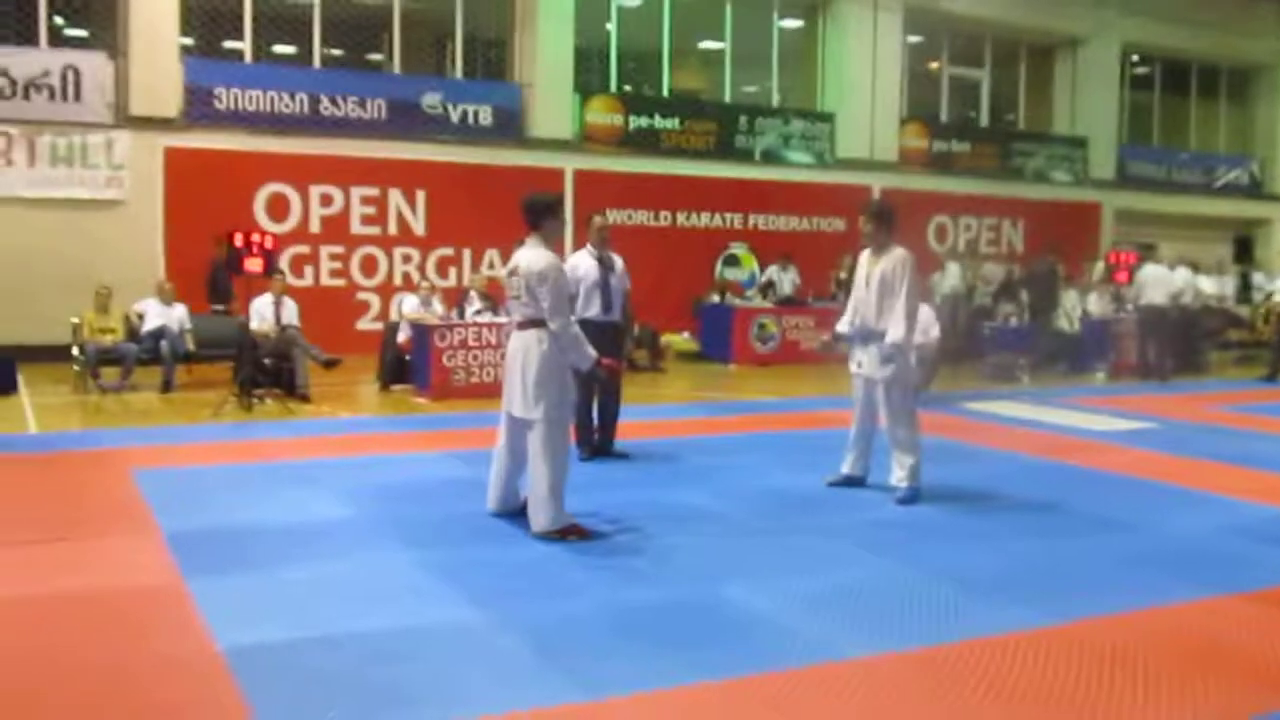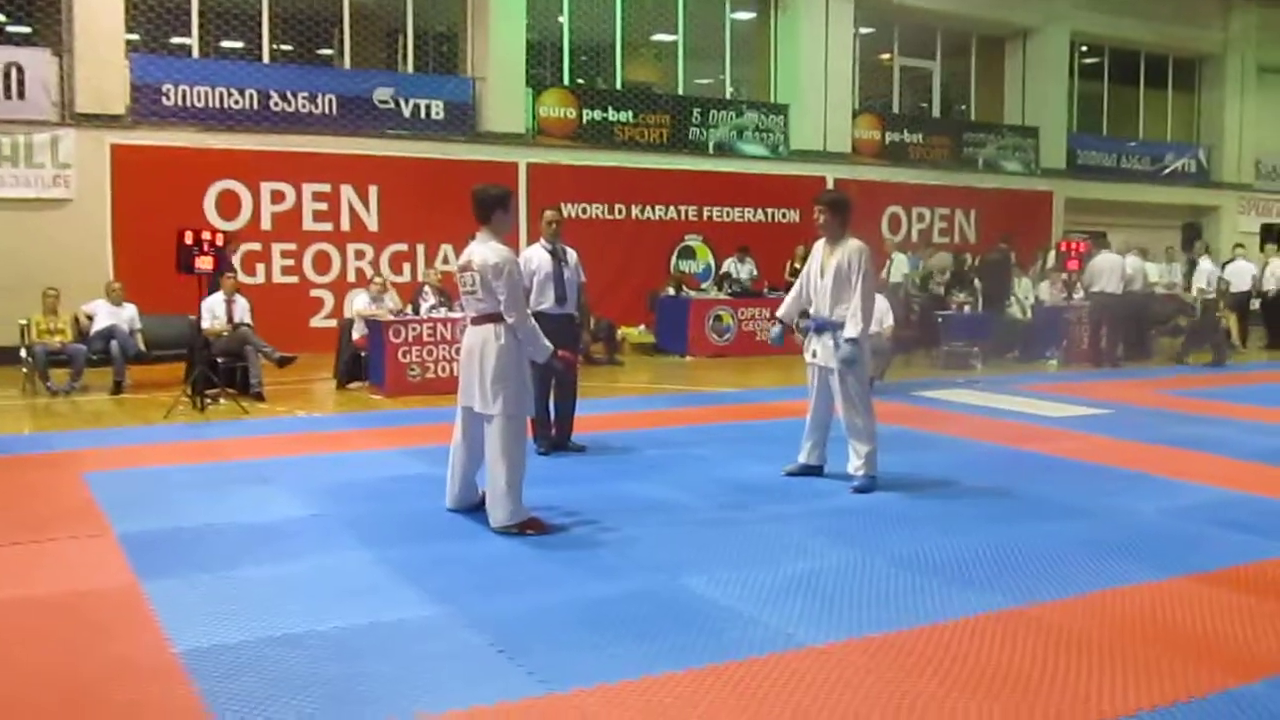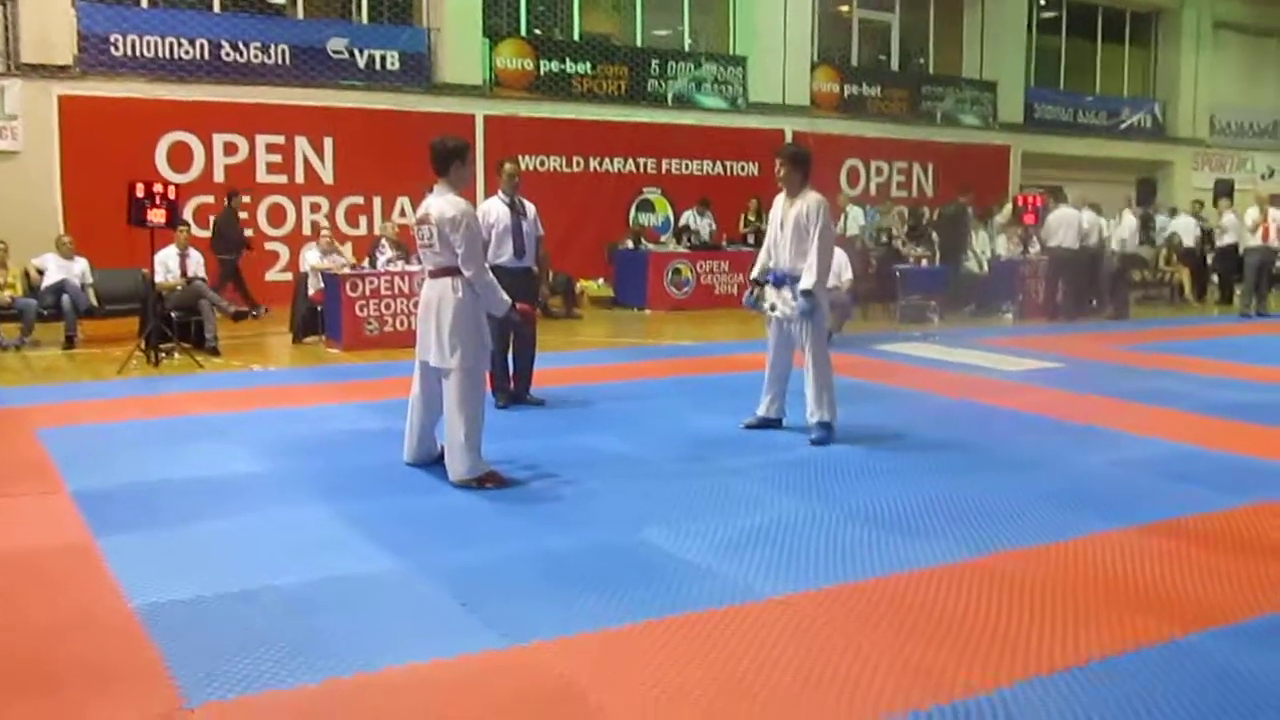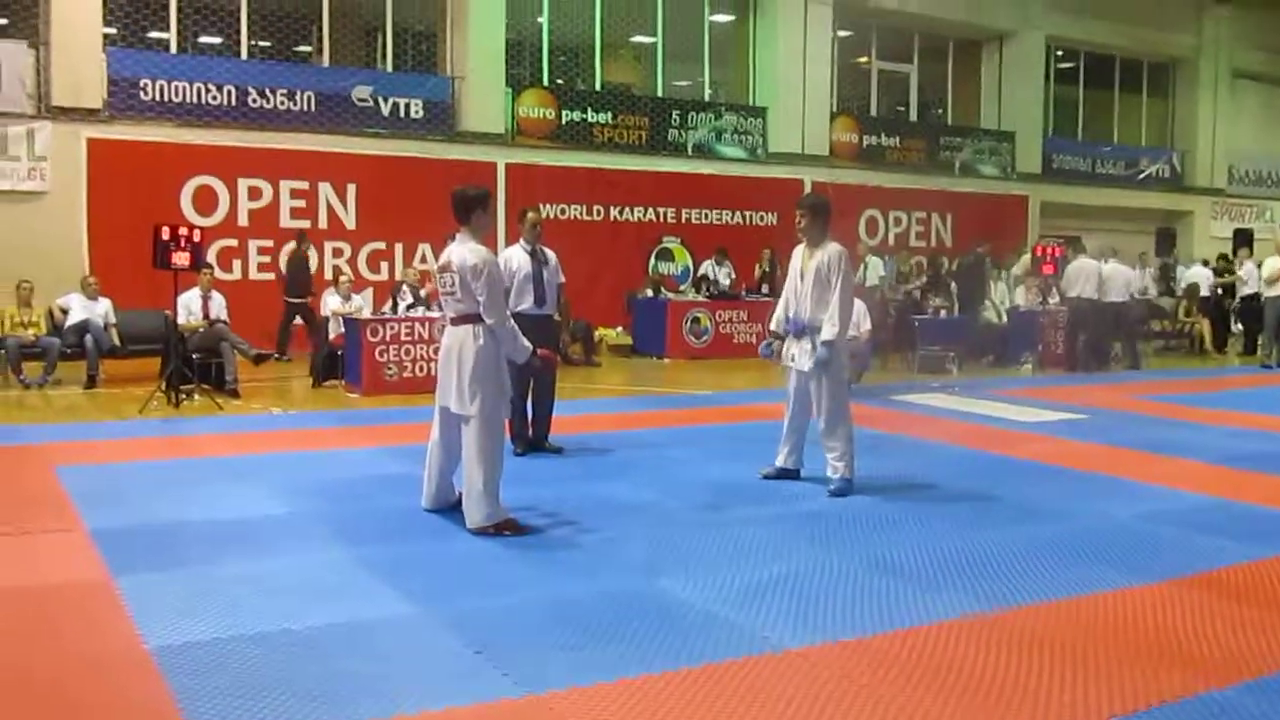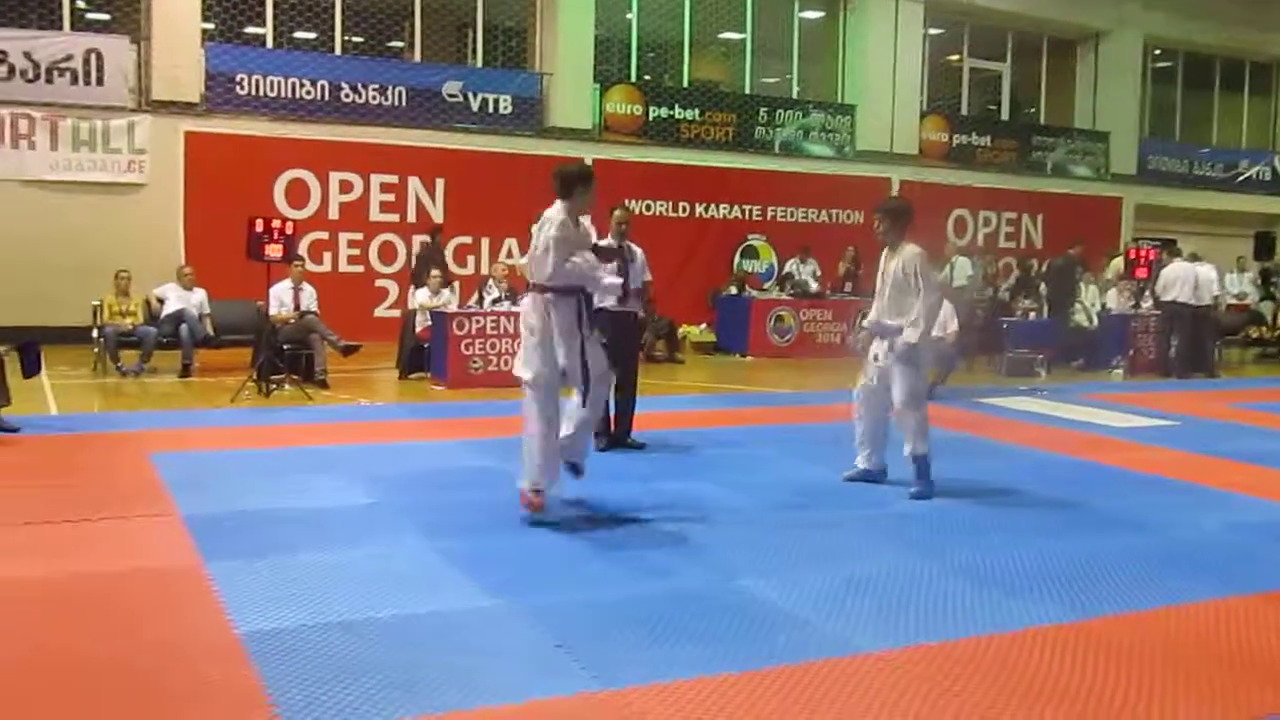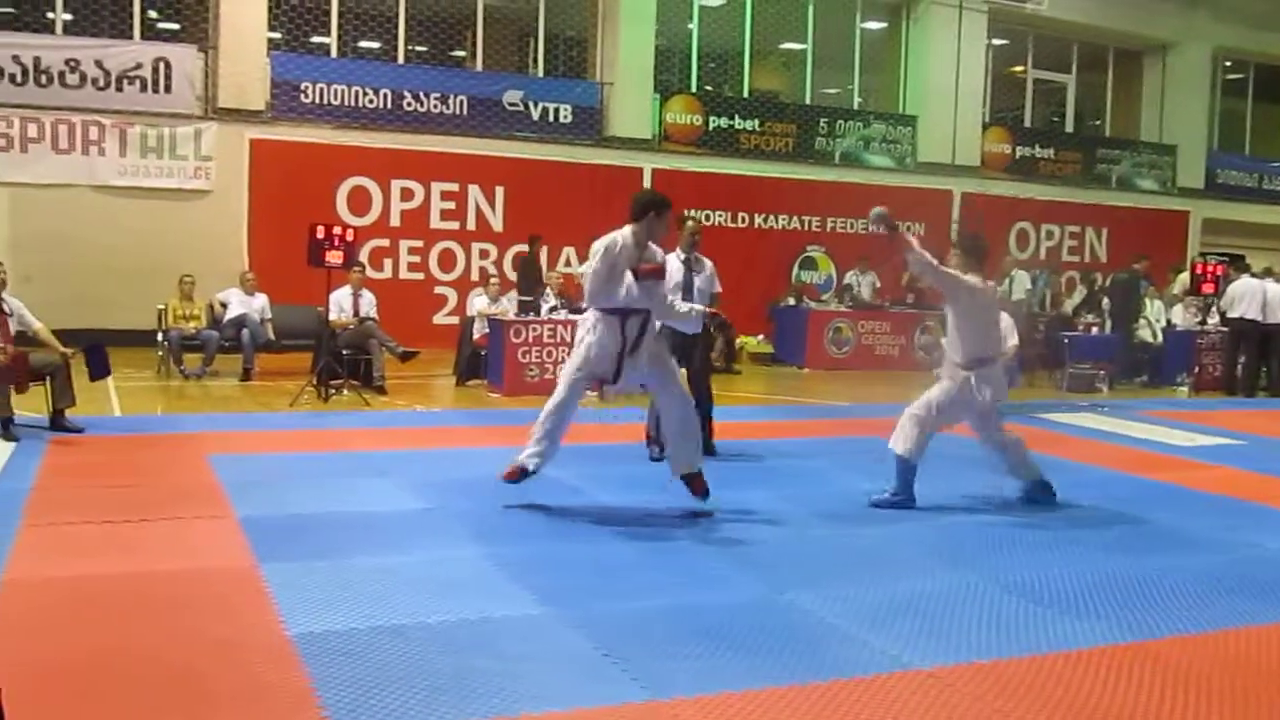
dt=0.5s
person 1, frame 1
left shoulder: (517, 260)
right shoulder: (547, 263)
right elbow: (560, 321)
right wrist: (592, 361)
left hip: (520, 345)
right hip: (544, 350)
left knee: (516, 425)
right knee: (547, 433)
left ankle: (503, 498)
right ankle: (548, 519)
person 1, frame 2
left shoulder: (467, 254)
right shoulder: (501, 256)
right elbow: (517, 314)
right wrist: (548, 353)
left hip: (474, 340)
right hip: (500, 344)
left knee: (472, 421)
right knee: (505, 427)
left ankle: (462, 493)
right ankle: (508, 513)
person 1, frame 3
left shoulder: (425, 207)
right shoulder: (459, 209)
right elbow: (474, 268)
right wrist: (506, 307)
left hip: (432, 293)
right hip: (458, 298)
left knee: (429, 376)
right knee: (463, 382)
left ankle: (420, 448)
right ankle: (466, 467)
person 1, frame 4
left shoulder: (447, 255)
right shoulder: (481, 257)
right elbow: (496, 315)
right wrist: (528, 352)
left hip: (453, 339)
right hip: (478, 344)
left knee: (449, 423)
right knee: (483, 429)
left ankle: (438, 493)
right ankle: (484, 514)
person 1, frame 5
left shoulder: (578, 226)
right shoulder: (555, 220)
left elbow: (583, 273)
right elbow: (552, 269)
left wrist: (619, 285)
right wrist: (595, 262)
left hip: (573, 313)
right hip: (549, 312)
left knee: (598, 381)
right knee: (543, 400)
left ankle: (570, 450)
right ankle: (534, 484)
person 1, frame 6
left shoulder: (655, 256)
right shoulder: (610, 246)
left elbow: (661, 305)
right elbow: (593, 293)
left wrist: (699, 314)
right wrist: (635, 279)
left hip: (640, 334)
right hip: (602, 330)
left knee: (677, 397)
right knee: (566, 396)
left ankle: (688, 468)
right ankle: (529, 460)
person 2, frame 1
left shoulder: (901, 259)
right shoulder: (865, 257)
left elbow: (906, 306)
left wrist: (895, 343)
right wrist: (842, 333)
left hip: (888, 349)
right hip: (863, 346)
left knee: (898, 417)
right knee: (862, 413)
left ankle: (907, 481)
right ankle: (854, 469)
person 2, frame 2
left shoulder: (857, 251)
right shoulder: (818, 248)
left elbow: (863, 299)
right elbow: (803, 287)
left wrist: (853, 340)
right wrist: (782, 319)
left hip: (842, 339)
right hip: (819, 338)
left knee: (854, 406)
right knee: (818, 404)
left ankle: (864, 470)
right ankle: (812, 459)
person 2, frame 3
left shoulder: (816, 203)
right shoulder: (779, 201)
left elbow: (820, 251)
left wrist: (808, 292)
right wrist: (757, 281)
left hip: (802, 291)
right hip: (777, 289)
left knee: (813, 356)
right knee: (776, 355)
left ankle: (822, 420)
right ankle: (770, 412)
person 2, frame 4
left shoulder: (836, 254)
right shoulder: (798, 252)
left elbow: (841, 303)
left wrist: (829, 343)
right wrist: (776, 333)
left hip: (822, 342)
right hip: (798, 341)
left knee: (831, 409)
right knee: (795, 405)
left ankle: (841, 473)
right ankle: (788, 463)
person 2, frame 5
left shoulder: (914, 256)
right shoulder: (887, 254)
left elbow: (930, 300)
left wrist: (912, 341)
right wrist: (869, 328)
left hip: (904, 344)
right hip: (882, 343)
left knee: (907, 404)
right knee: (867, 400)
left ankle: (922, 475)
right ankle: (871, 464)
person 2, frame 6
left shoulder: (964, 286)
right shoulder: (988, 291)
left elbow: (930, 269)
left wrist: (898, 235)
left hip: (968, 379)
right hip: (989, 377)
left knee: (915, 420)
right knee: (994, 436)
left ankle: (903, 490)
right ankle: (1038, 485)
person 3, frame 1
left shoulder: (617, 262)
right shoulder: (576, 261)
left elbow: (625, 299)
right elbow: (568, 299)
left wrist: (626, 334)
left hip: (612, 329)
right hip: (587, 329)
left knee: (611, 389)
right knee: (584, 389)
left ankle: (605, 443)
right ankle: (585, 444)
person 3, frame 2
left shoulder: (571, 255)
right shoulder: (529, 255)
left elbow: (580, 292)
right elbow: (522, 293)
left wrist: (583, 326)
left hip: (567, 322)
right hip: (541, 322)
left knee: (567, 382)
right knee: (540, 383)
left ankle: (563, 436)
right ankle: (543, 438)
person 3, frame 3
left shoulder: (529, 208)
right shoulder: (487, 208)
left elbow: (539, 246)
right elbow: (480, 247)
left wrist: (543, 281)
left hip: (525, 276)
right hip: (499, 276)
left knee: (526, 336)
right knee: (498, 337)
left ankle: (521, 390)
right ankle: (501, 392)
person 3, frame 4
left shoulder: (550, 256)
right shoulder: (509, 256)
left elbow: (560, 294)
right elbow: (501, 295)
left hip: (546, 323)
right hip: (521, 323)
left knee: (546, 383)
right knee: (519, 384)
left ankle: (540, 437)
right ankle: (519, 439)
person 3, frame 5
left shoulder: (637, 253)
right shoulder: (599, 251)
left elbow: (645, 290)
left hip: (631, 320)
right hip: (605, 318)
left knee: (628, 380)
left ankle: (622, 433)
right ankle: (602, 434)
person 3, frame 6
left shoulder: (707, 266)
right shoulder: (666, 263)
left elbow: (714, 302)
left hip: (699, 333)
right hip: (672, 331)
left knee: (702, 389)
left ankle: (705, 439)
right ankle: (655, 442)
